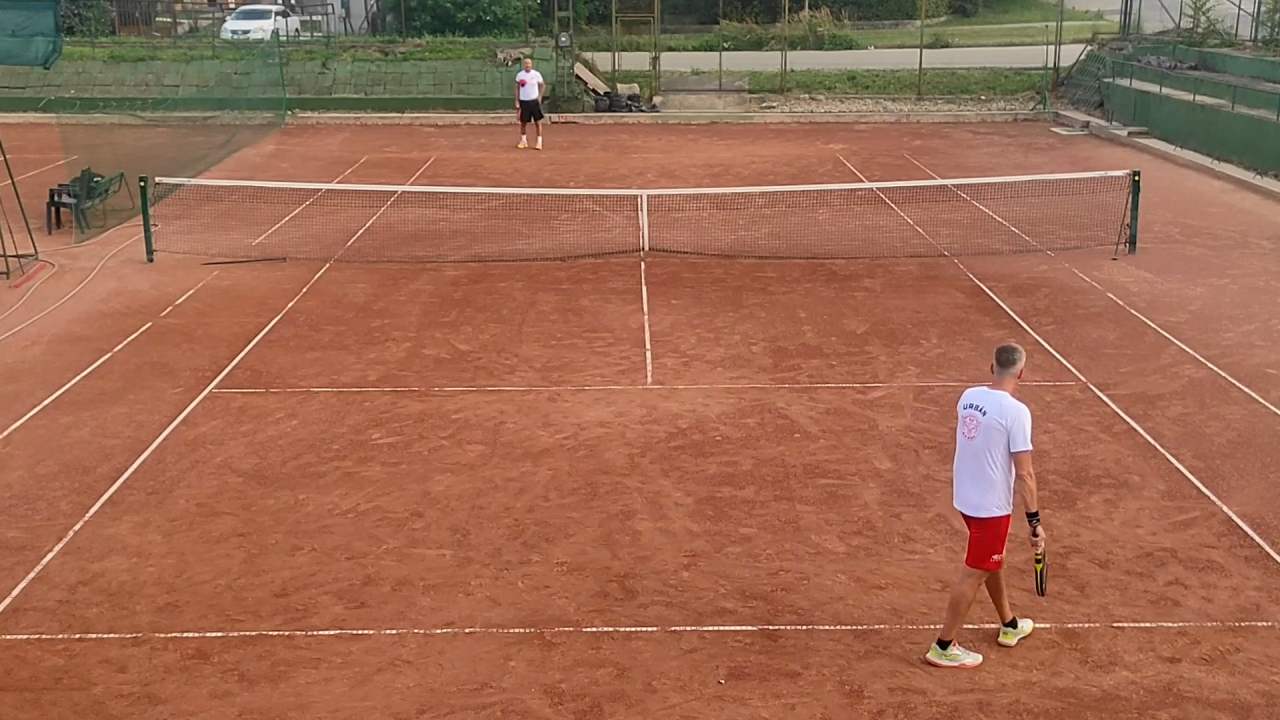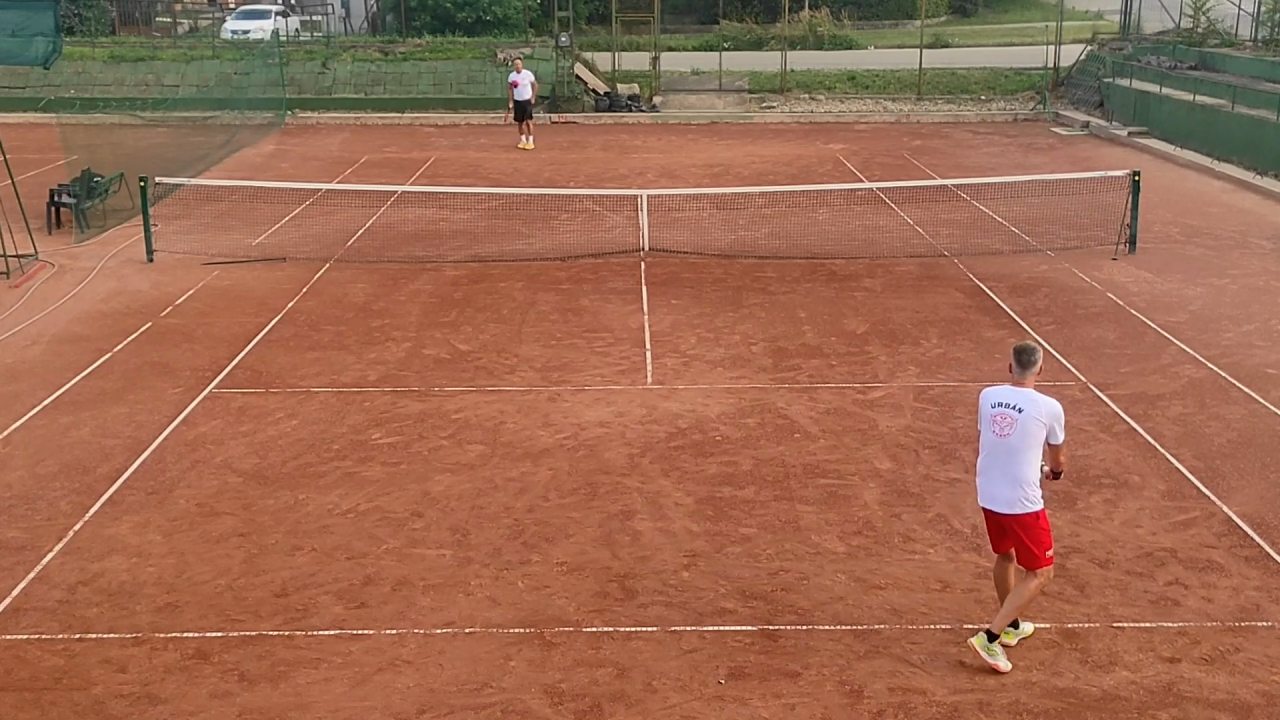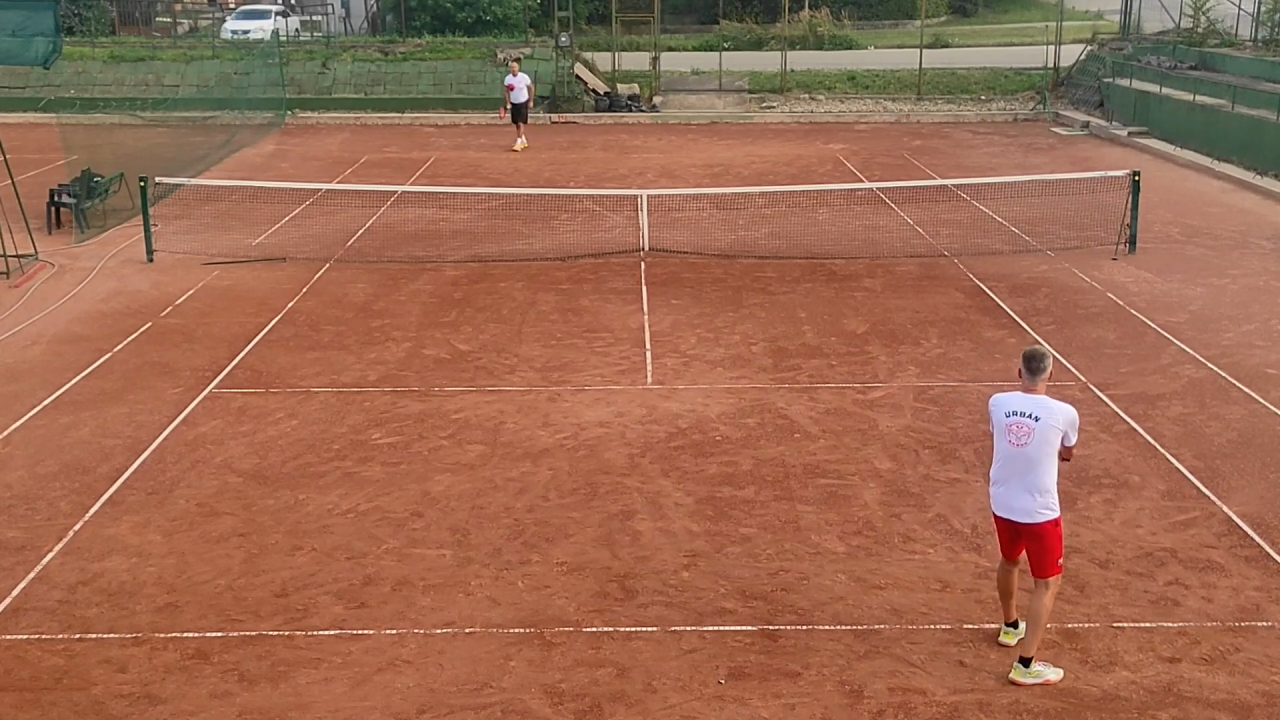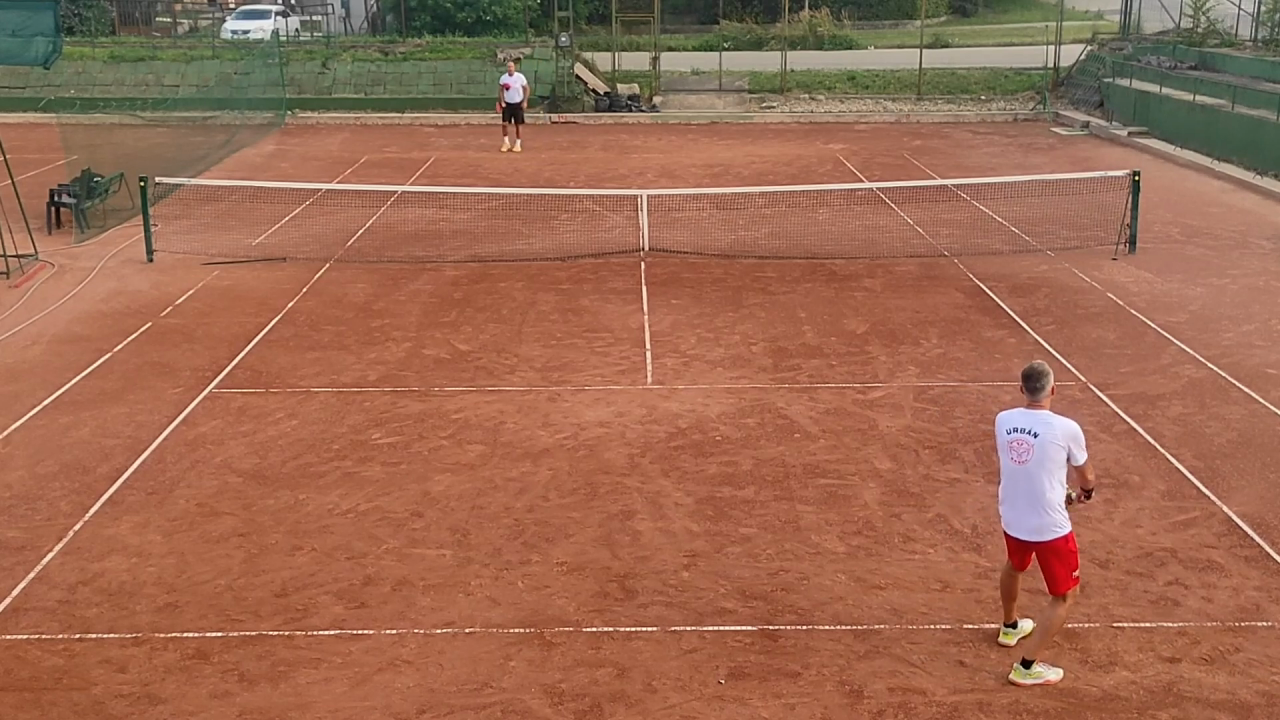
dt=0.4s
person 1, frame 1
left shoulder: (968, 397)
right shoulder: (1016, 411)
right elbow: (1024, 474)
right wrist: (1034, 519)
left hip: (966, 497)
right hip: (992, 505)
left knee: (992, 562)
right knee: (975, 574)
left ankle: (1009, 625)
right ankle: (943, 647)
person 1, frame 2
left shoulder: (987, 397)
right shoulder: (1049, 407)
right elbow: (1057, 458)
right wrist: (1054, 472)
left hip: (989, 496)
right hip: (1023, 503)
left knee: (1005, 556)
right knee: (1040, 573)
left ankle: (1011, 624)
right ankle: (990, 637)
person 1, frame 3
left shoulder: (997, 403)
right shoulder: (1064, 413)
left hip: (1002, 505)
right hip: (1041, 512)
left knee: (1009, 562)
right knee: (1046, 585)
left ankle: (1011, 626)
right ankle: (1025, 665)
person 1, frame 4
left shoulder: (1003, 421)
right shoulder: (1066, 429)
right elbow: (1086, 477)
right wrist: (1086, 492)
left hip: (1012, 521)
right hip: (1051, 527)
left knee: (1014, 567)
right knee: (1065, 595)
left ankle: (1010, 627)
right ankle: (1026, 667)
